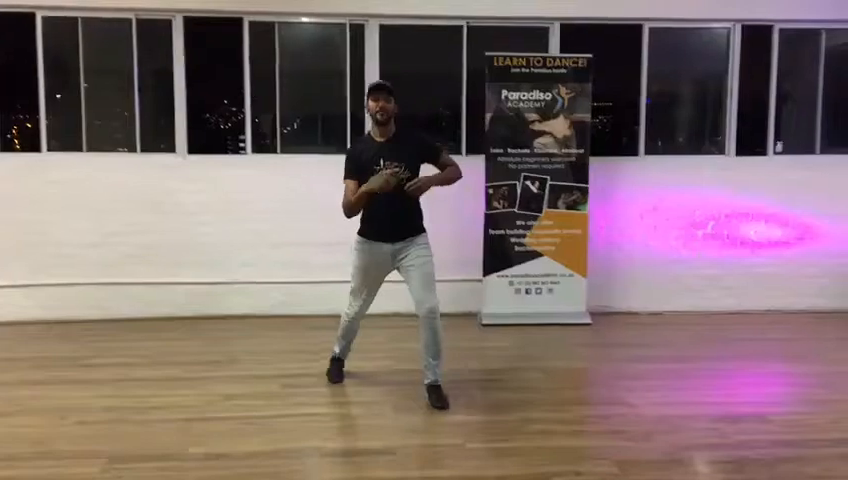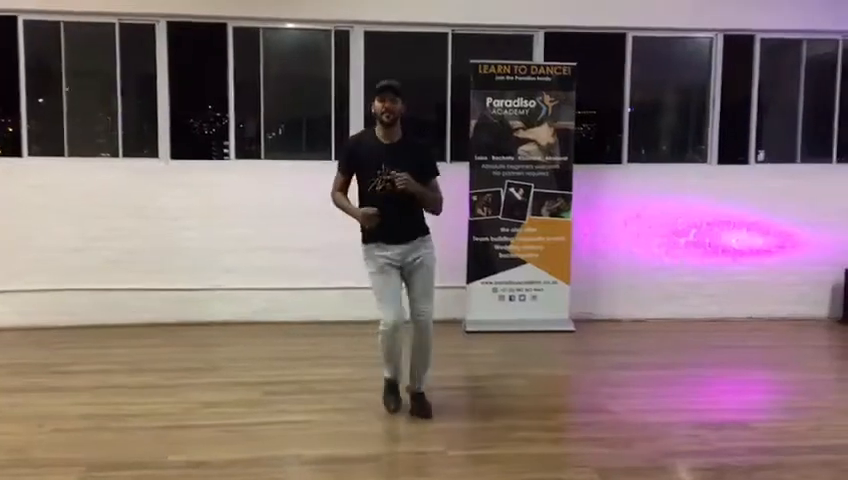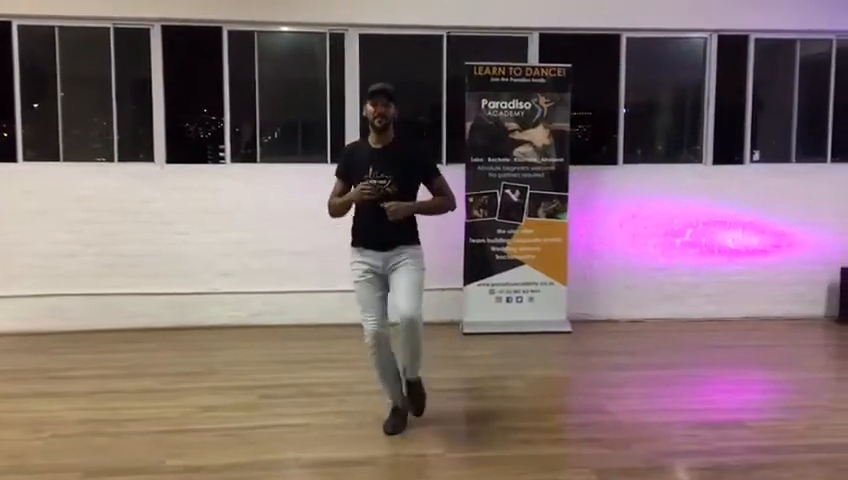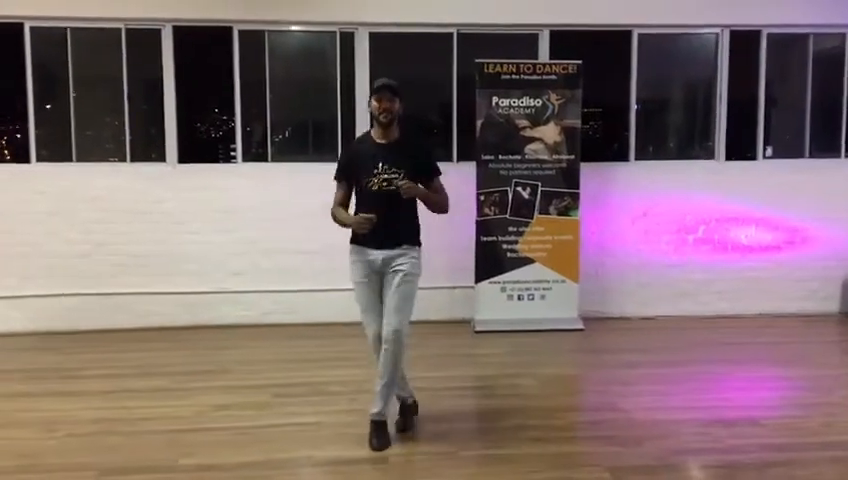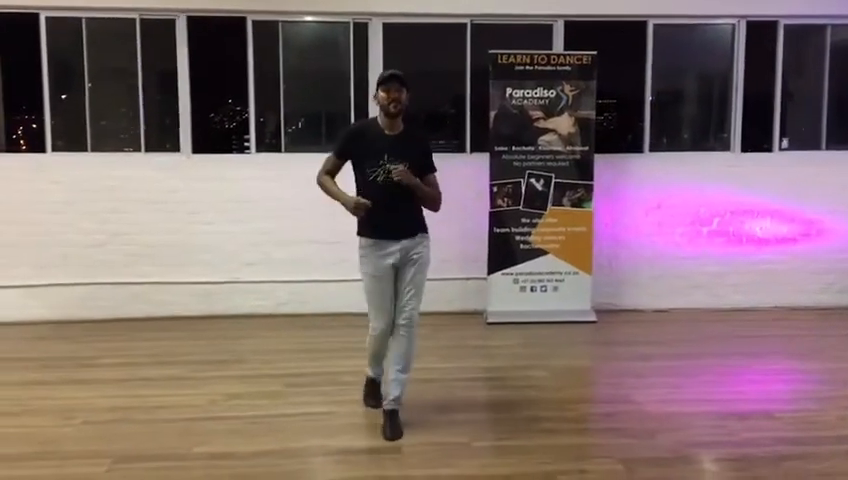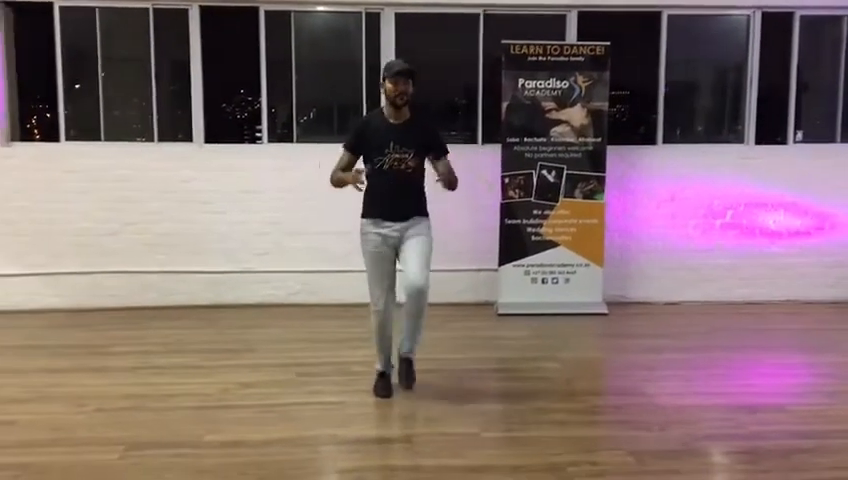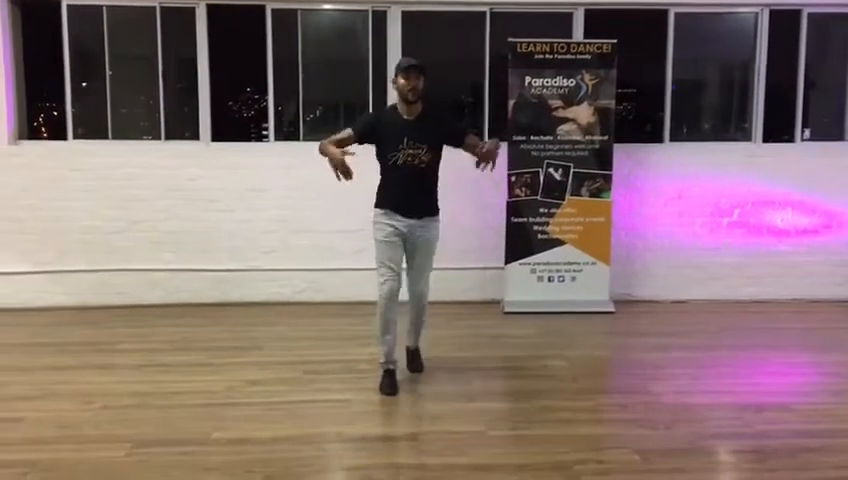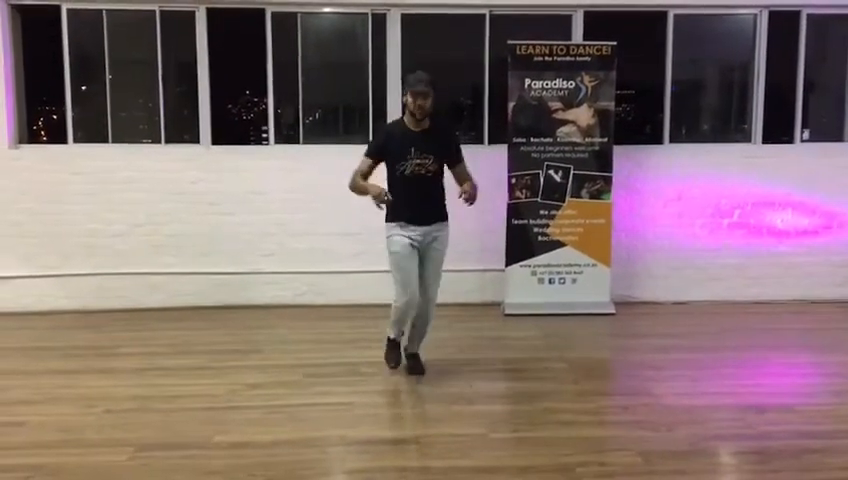
dt=0.3s
person 1, frame 1
left shoulder: (414, 142)
right shoulder: (358, 152)
left elbow: (455, 170)
right elbow: (348, 209)
left wrist: (429, 180)
right wrist: (369, 188)
left hip: (412, 241)
right hip: (372, 243)
left knee: (429, 309)
right knee: (356, 307)
left ankle: (432, 381)
right ankle: (338, 355)
person 1, frame 2
left shoulder: (418, 151)
right shoulder: (357, 146)
left elbow: (437, 205)
right elbow: (337, 193)
left wrist: (415, 188)
right wrist: (356, 213)
left hip: (419, 246)
right hip: (379, 248)
left knee: (423, 320)
right knee: (392, 320)
left ankle: (416, 388)
right ankle: (391, 377)
person 1, frame 3
left shoulder: (413, 154)
right shoulder: (352, 154)
left elbow: (448, 201)
right elbow: (333, 208)
left wrist: (411, 207)
right wrist: (351, 197)
left hip: (405, 252)
right hip: (364, 255)
left knee: (409, 316)
right knee: (374, 332)
left ankle: (412, 377)
right ankle: (398, 402)
person 1, frame 4
left shoulder: (418, 150)
right shoulder: (354, 151)
left elbow: (443, 206)
right elbow: (336, 208)
left wrist: (420, 191)
right wrist: (352, 221)
left hip: (405, 253)
right hip: (364, 253)
left knee: (395, 332)
right knee: (376, 334)
left ankle: (379, 415)
right ankle: (406, 400)
person 1, frame 5
left shoulder: (418, 143)
right shoulder: (358, 134)
left elbow: (435, 202)
right elbow: (324, 175)
left wrist: (413, 182)
right wrist: (345, 199)
left hip: (415, 243)
right hip: (374, 244)
left knee: (406, 321)
right knee: (381, 324)
left ankle: (392, 404)
right ankle: (374, 375)
person 1, frame 6
left shoulder: (425, 129)
right shoulder: (366, 126)
left elbow: (451, 182)
right elbow: (336, 176)
left wrist: (447, 176)
right wrist: (347, 176)
left hip: (415, 223)
right hip: (375, 225)
left knee: (417, 285)
right knee: (380, 302)
left ankle: (407, 354)
right ankle: (383, 369)
person 1, frame 7
left shoulder: (439, 121)
right shoulder: (379, 120)
left elbow: (479, 149)
right elbow: (326, 143)
left wrist: (491, 147)
right wrist: (335, 153)
left hip: (426, 219)
right hip: (388, 217)
left knee: (419, 292)
right knee: (388, 289)
left ankle: (413, 345)
right ankle: (388, 366)
person 1, frame 8
left shoulder: (445, 136)
right shoulder: (388, 135)
left elbow: (463, 177)
right elbow: (356, 181)
left wrist: (469, 187)
right wrist: (372, 189)
left hip: (436, 227)
right hip: (400, 227)
left knee: (427, 300)
right knee: (406, 298)
left ankle: (412, 350)
right ankle: (393, 338)
